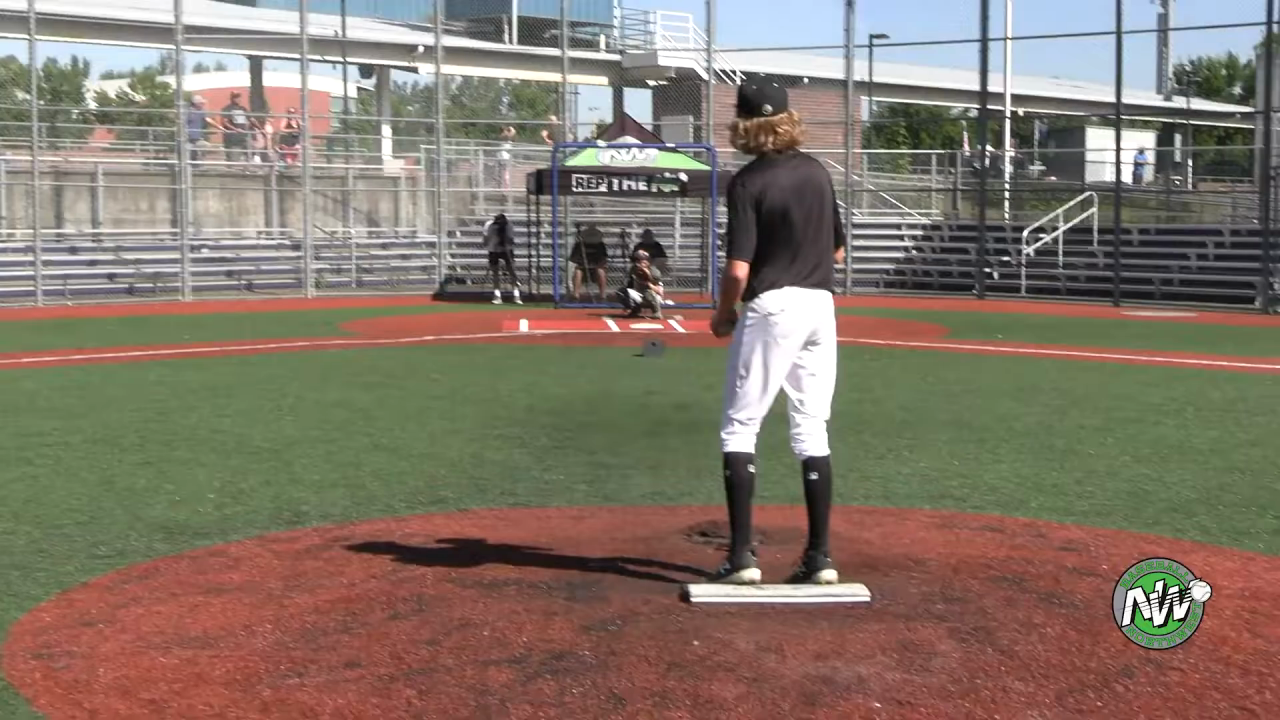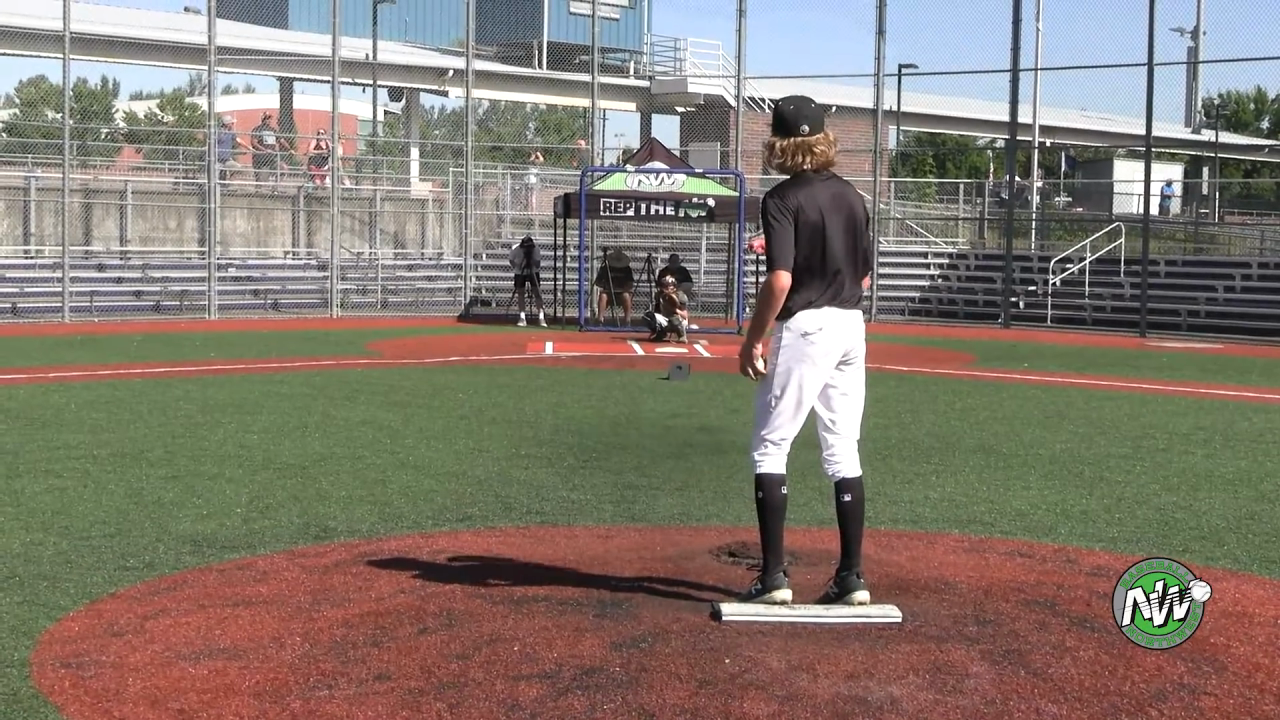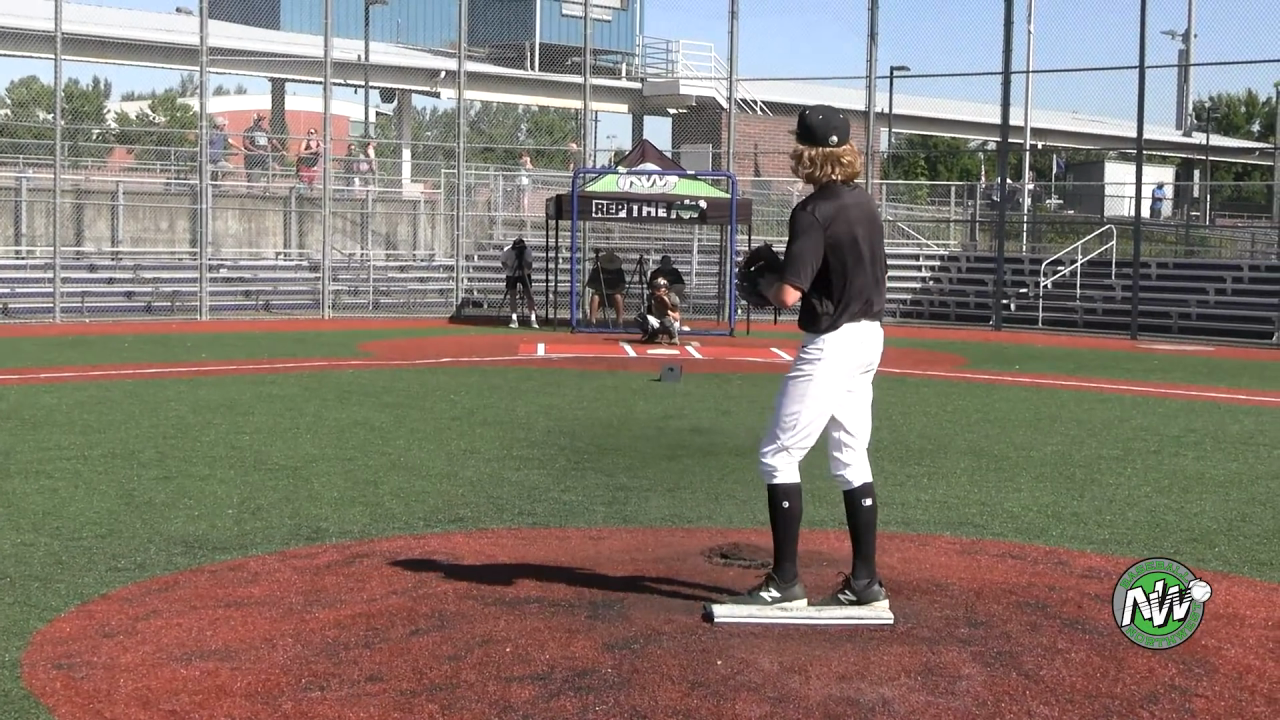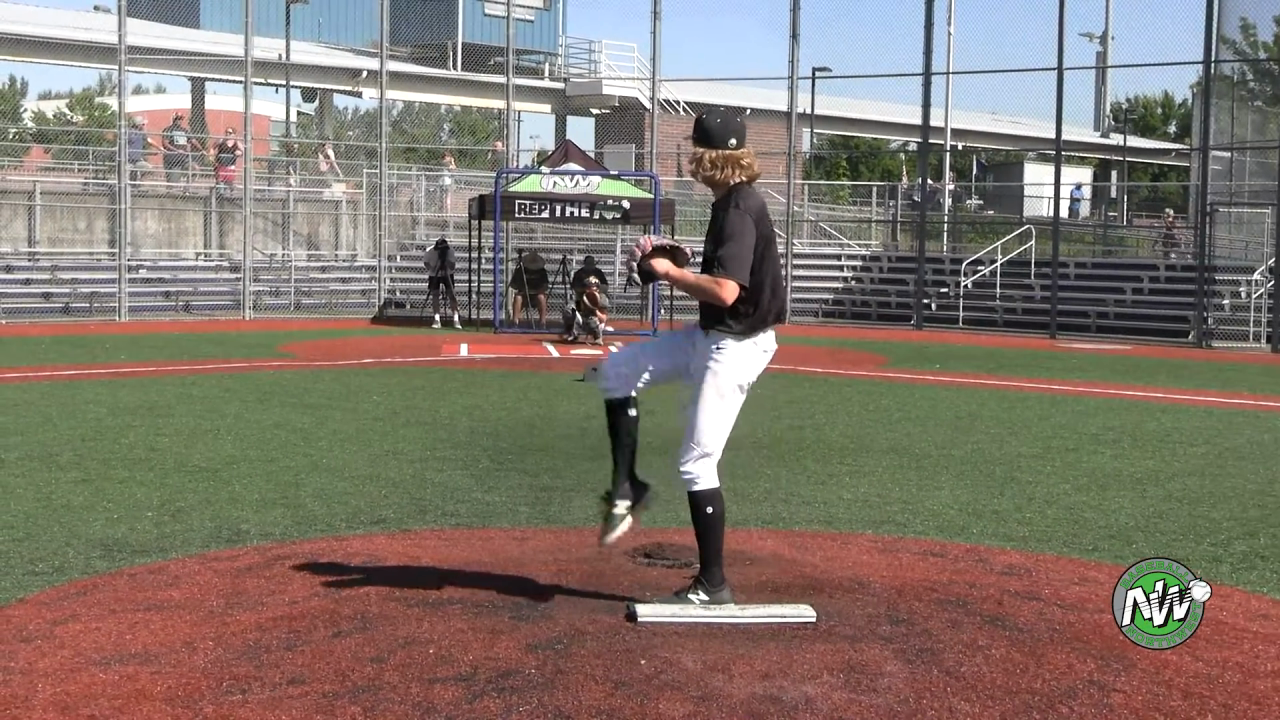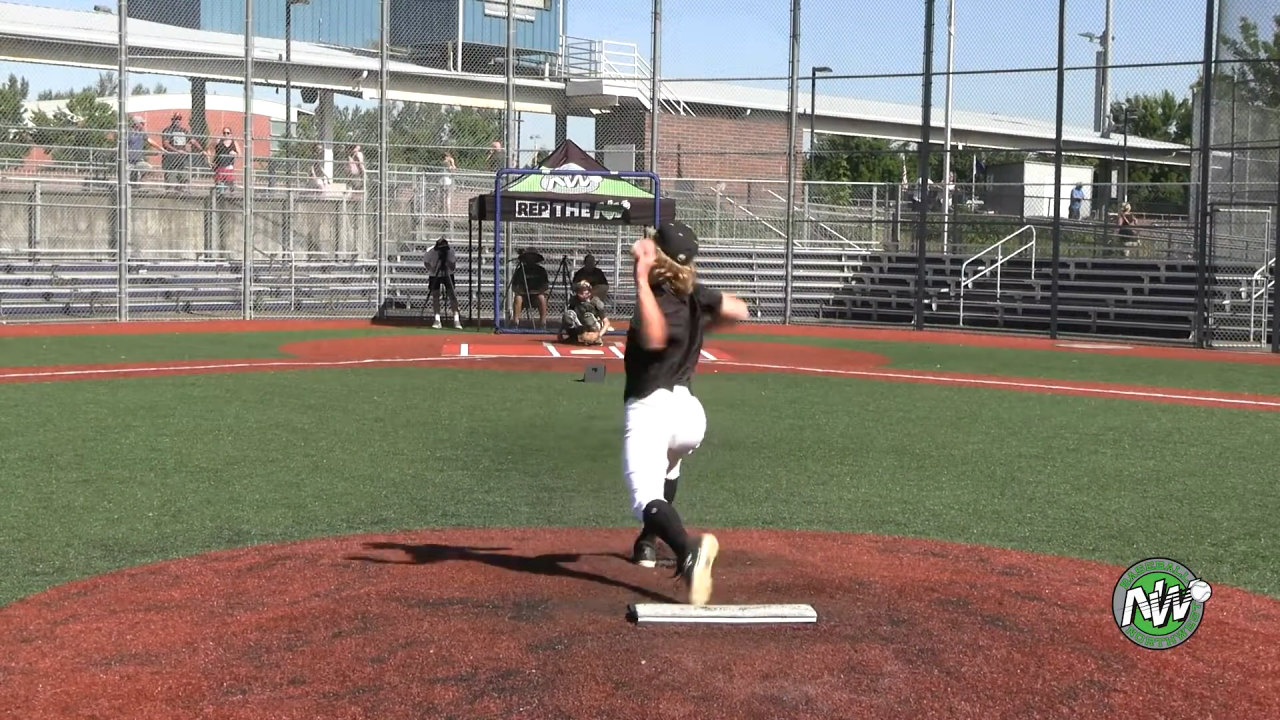
dt=1s
person 1, frame 1
left shoulder: (747, 182)
right shoulder: (819, 173)
left elbow: (738, 269)
right elbow: (837, 250)
left wrist: (723, 311)
left hip: (771, 308)
right hip: (820, 306)
left knee: (739, 429)
right knee: (811, 431)
left ankle: (742, 555)
right ankle: (819, 555)
person 1, frame 2
left shoulder: (782, 198)
right shoulder: (851, 196)
left elbow: (779, 281)
right elbow: (864, 279)
left wrist: (752, 340)
left hip: (804, 329)
right hip: (851, 326)
left knee: (770, 449)
right knee: (843, 452)
left ankle: (773, 576)
right ankle: (851, 576)
person 1, frame 3
left shoulder: (813, 211)
right shoulder: (866, 204)
left elbow: (787, 294)
right elbow: (880, 281)
left wrist: (762, 280)
left hip: (829, 344)
right hip: (868, 336)
left knee: (779, 456)
right knee: (851, 460)
left ankle: (785, 582)
right ankle: (865, 581)
person 1, frame 4
left shoulder: (741, 209)
right shoulder: (731, 202)
left elbow: (726, 290)
left wrist: (669, 271)
right wrist: (673, 267)
left hip: (734, 346)
right hip: (713, 334)
left knee: (697, 464)
right knee: (615, 372)
left ankle: (713, 585)
right ankle: (626, 485)
person 1, frame 5
left shoulder: (668, 296)
right shoulder: (693, 294)
left elbow: (653, 341)
right elbow: (738, 309)
left wrist: (640, 275)
left hip: (649, 409)
right hip: (686, 408)
left knee: (647, 498)
right knee: (665, 463)
left ankle: (692, 554)
right ankle: (648, 542)
